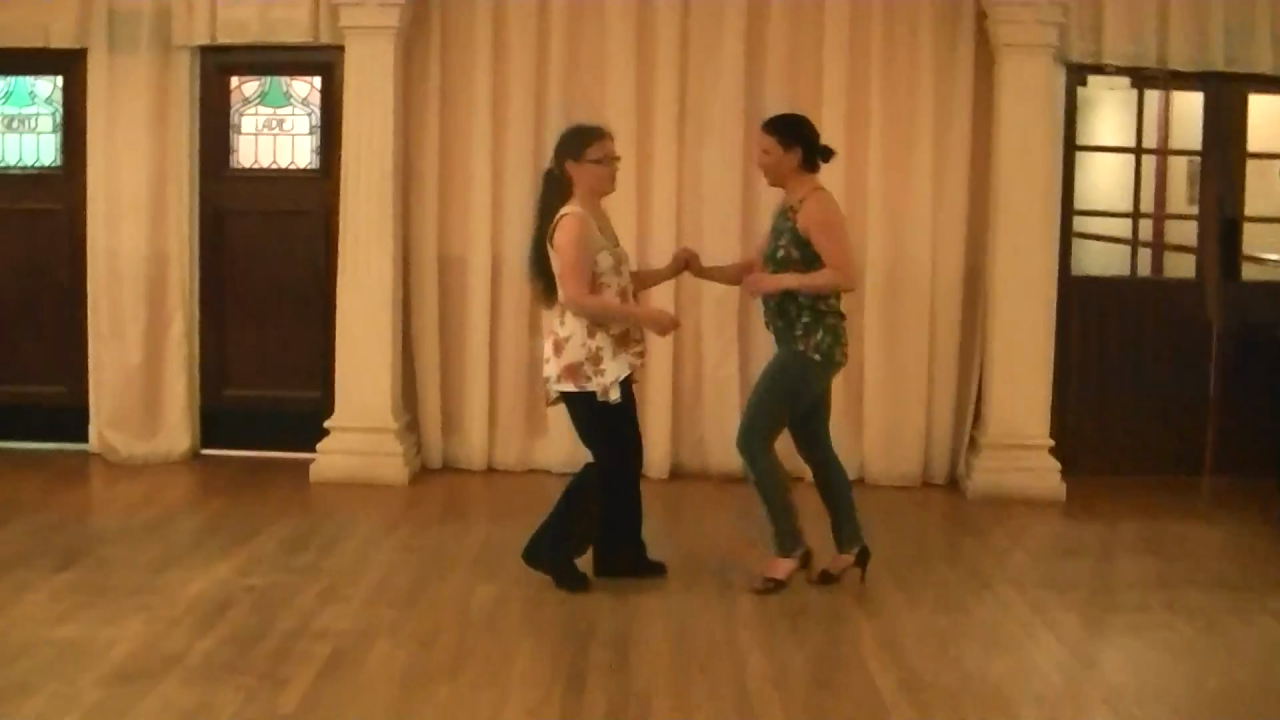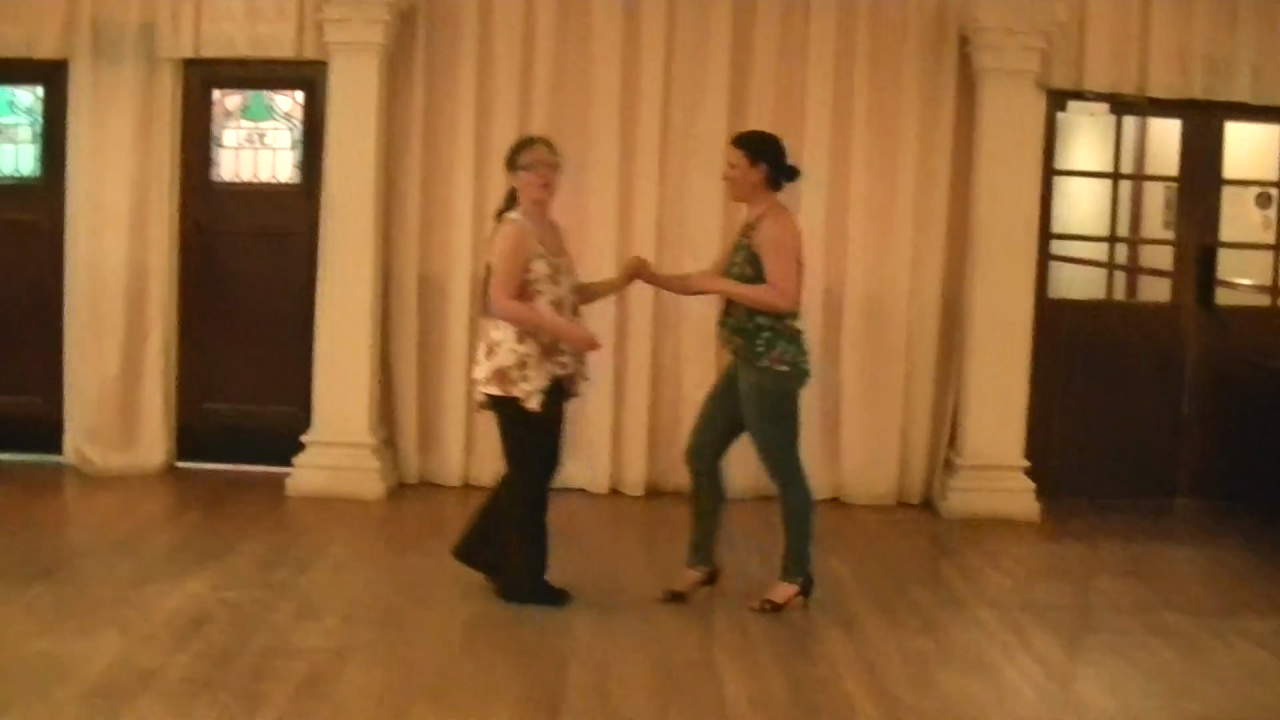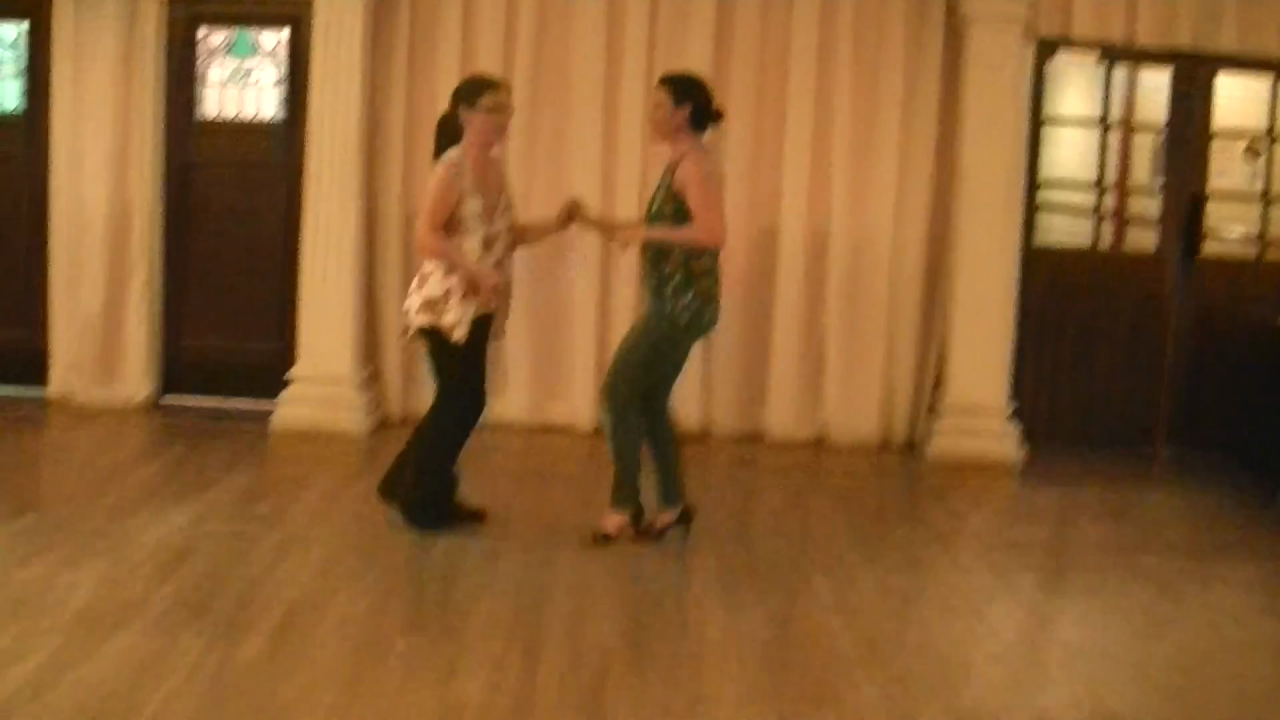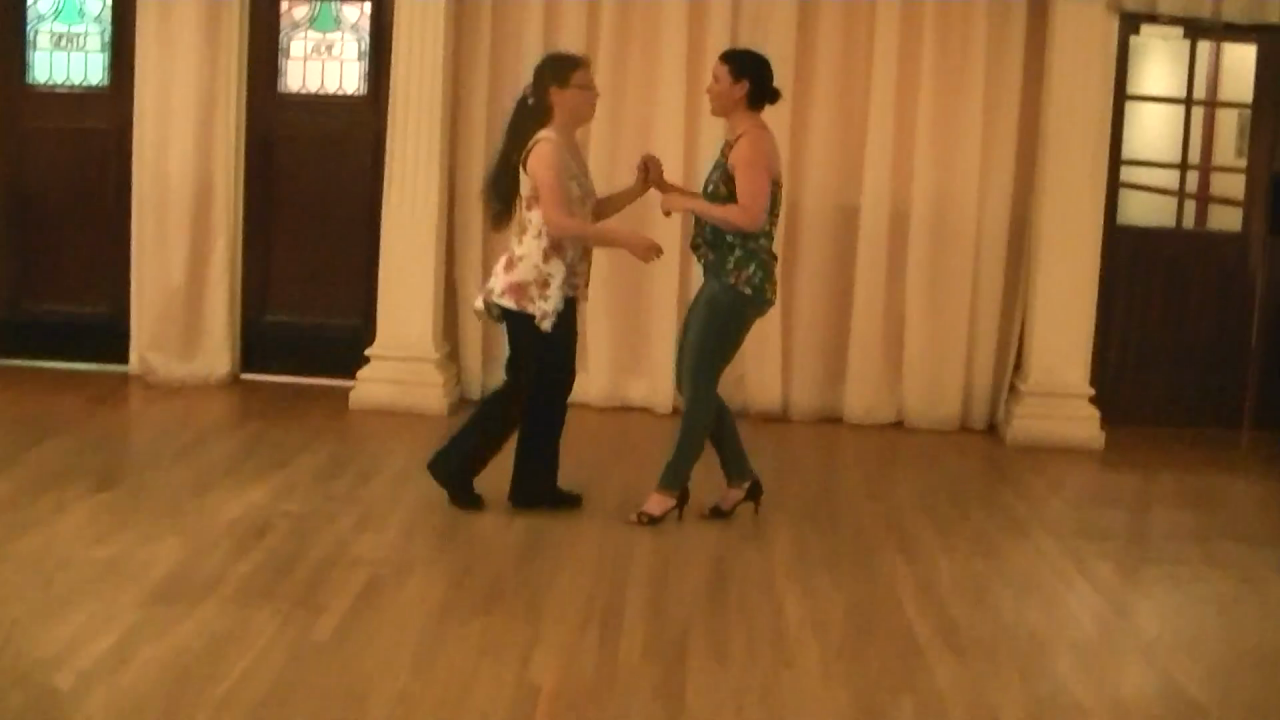
dt=0.5s
person 1, frame 1
left shoulder: (818, 206)
right shoulder: (789, 206)
left elbow: (845, 276)
right elbow: (760, 267)
left wrist: (780, 281)
right wrist: (705, 271)
left hip: (811, 346)
right hip: (800, 344)
left knee: (753, 441)
right knee: (814, 447)
left ankle: (790, 548)
right ankle: (850, 545)
person 1, frame 2
left shoulder: (777, 225)
right shoulder: (752, 223)
left elbow: (784, 298)
right elbow: (713, 279)
left wrist: (719, 284)
right wrist: (654, 279)
left hip: (774, 364)
right hip: (747, 362)
left knee: (783, 470)
right knee: (700, 455)
left ankle: (796, 575)
right ankle: (701, 562)
person 1, frame 3
left shoulder: (696, 164)
right shoulder: (682, 163)
left elbow: (710, 235)
right elbow: (668, 231)
left wrist: (644, 231)
right wrist: (595, 222)
left hip: (682, 303)
right hip: (673, 301)
left knee: (618, 393)
right knee: (648, 401)
left ankle: (626, 504)
right ankle: (673, 502)
person 1, frame 4
left shoulder: (753, 143)
right shoulder: (740, 141)
left elbow: (749, 218)
left wrist: (688, 203)
right wrist: (665, 186)
left hip: (741, 282)
right hip: (724, 280)
left knee: (697, 386)
right knee: (694, 382)
left ankle: (672, 488)
right ankle: (741, 479)
person 2, frame 1
left shoulder: (596, 218)
right shoulder: (572, 223)
right elbow: (578, 299)
left wrist: (666, 272)
right wrist: (645, 315)
left hip: (607, 359)
right hip: (584, 362)
left knee: (624, 456)
right knee: (611, 459)
left ankle: (621, 553)
right ankle: (550, 550)
person 2, frame 2
left shoulder: (553, 229)
right shoulder: (513, 230)
left elbow: (562, 294)
right elbow: (502, 303)
left wrist: (619, 281)
right wrist: (567, 331)
left hip: (548, 368)
right hip: (515, 368)
left knee: (539, 464)
right knee: (530, 469)
left ankle: (482, 546)
right ankle: (522, 579)
person 2, frame 3
left shoulder: (496, 169)
right shoulder: (451, 168)
left elbow: (504, 234)
right elbow: (426, 236)
left wrist: (556, 225)
right wrist: (477, 272)
left hip: (478, 305)
right hip: (447, 302)
left knee: (461, 400)
right knee: (462, 400)
left ankle: (435, 496)
right ankle: (408, 487)
person 2, frame 4
left shoulder: (569, 147)
right shoulder: (547, 148)
left elbow: (587, 213)
right elbow: (558, 222)
left wrist: (637, 189)
right wrist: (626, 239)
left hip: (558, 288)
right hip: (531, 286)
left knee: (555, 384)
right knee: (527, 384)
left ankle: (534, 484)
right ankle: (455, 466)
